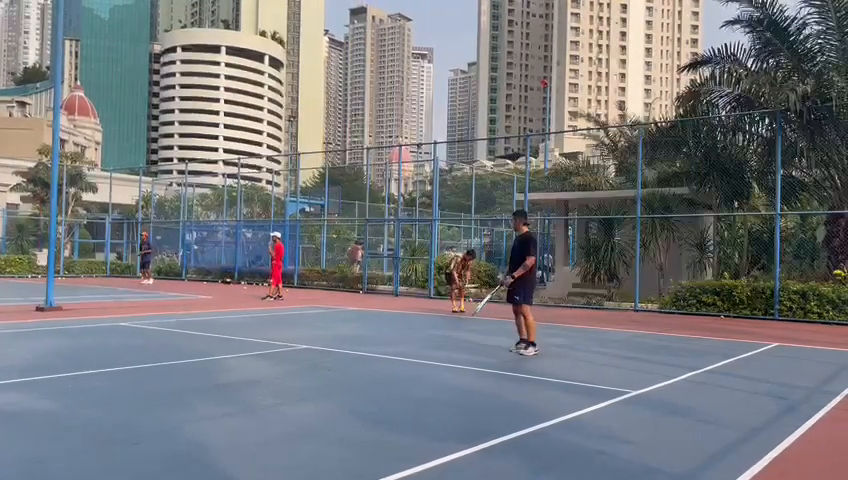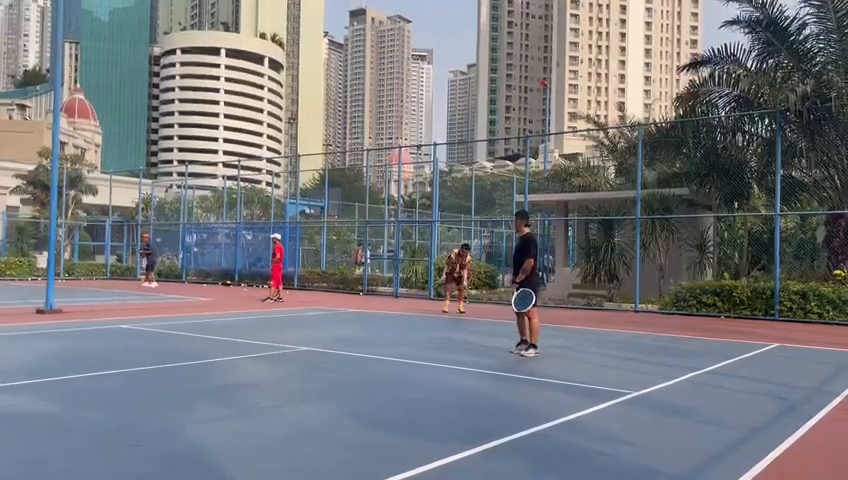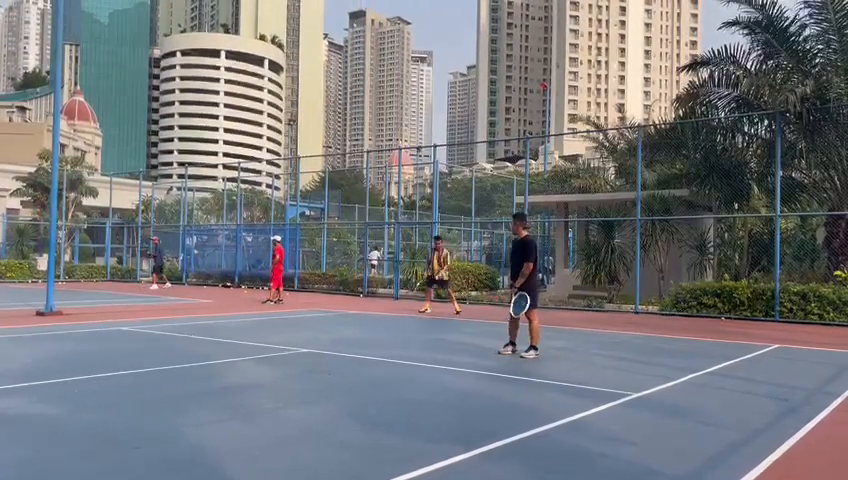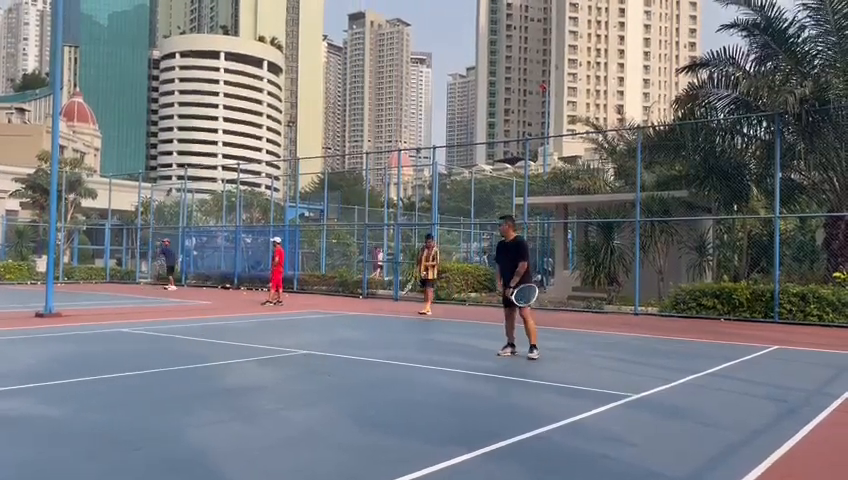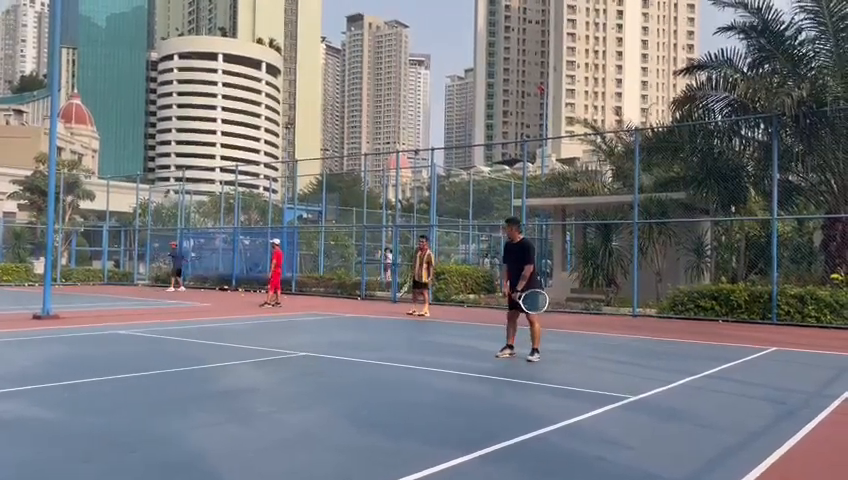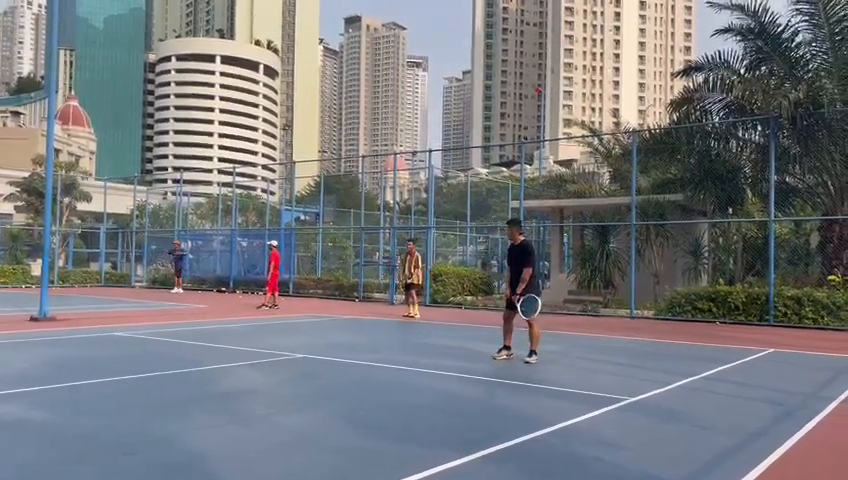
dt=0.5s
person 1, frame 1
left shoulder: (529, 238)
right shoulder: (517, 238)
left elbow: (530, 261)
left wrist: (513, 276)
right wrist: (508, 276)
left hip: (524, 281)
right hip: (515, 281)
left knee: (525, 312)
right knee: (516, 311)
left ankle: (532, 345)
right ankle: (523, 341)
person 1, frame 2
left shoulder: (529, 240)
right shoulder: (521, 239)
left elbow: (529, 263)
left wrist: (517, 281)
right wrist: (514, 279)
left hip: (529, 283)
right hip: (520, 283)
left knee: (531, 314)
right knee: (519, 312)
left ankle: (533, 346)
right ankle: (524, 342)
person 1, frame 3
left shoulder: (528, 242)
right shoulder: (516, 241)
left elbow: (528, 267)
left wrist: (517, 285)
right wrist: (512, 281)
left hip: (527, 286)
right hip: (517, 285)
left knee: (531, 316)
right knee: (513, 315)
left ankle: (534, 348)
right ankle: (512, 344)
person 1, frame 4
left shoulder: (520, 243)
right shoulder: (500, 245)
left elbow: (522, 266)
right elbow: (499, 266)
left wrist: (512, 285)
right wrist: (500, 284)
left hip: (522, 285)
right hip: (508, 286)
left knee: (525, 315)
right knee: (508, 315)
left ankle: (534, 347)
right ankle: (510, 345)
person 1, frame 5
left shoulder: (527, 245)
right shoulder: (508, 246)
left elbow: (528, 269)
right elbow: (506, 266)
left wrist: (519, 289)
right wrist: (505, 285)
left hip: (529, 289)
right hip: (514, 289)
left knee: (532, 319)
right knee: (511, 317)
left ankle: (535, 351)
right ankle: (509, 347)
person 1, frame 6
left shoulder: (527, 247)
right shoulder: (511, 247)
left elbow: (527, 272)
left wrist: (518, 292)
right wrist: (508, 288)
left hip: (528, 291)
right hip: (514, 290)
left knee: (531, 320)
right knee: (507, 317)
left ankle: (533, 352)
right ankle: (507, 348)
